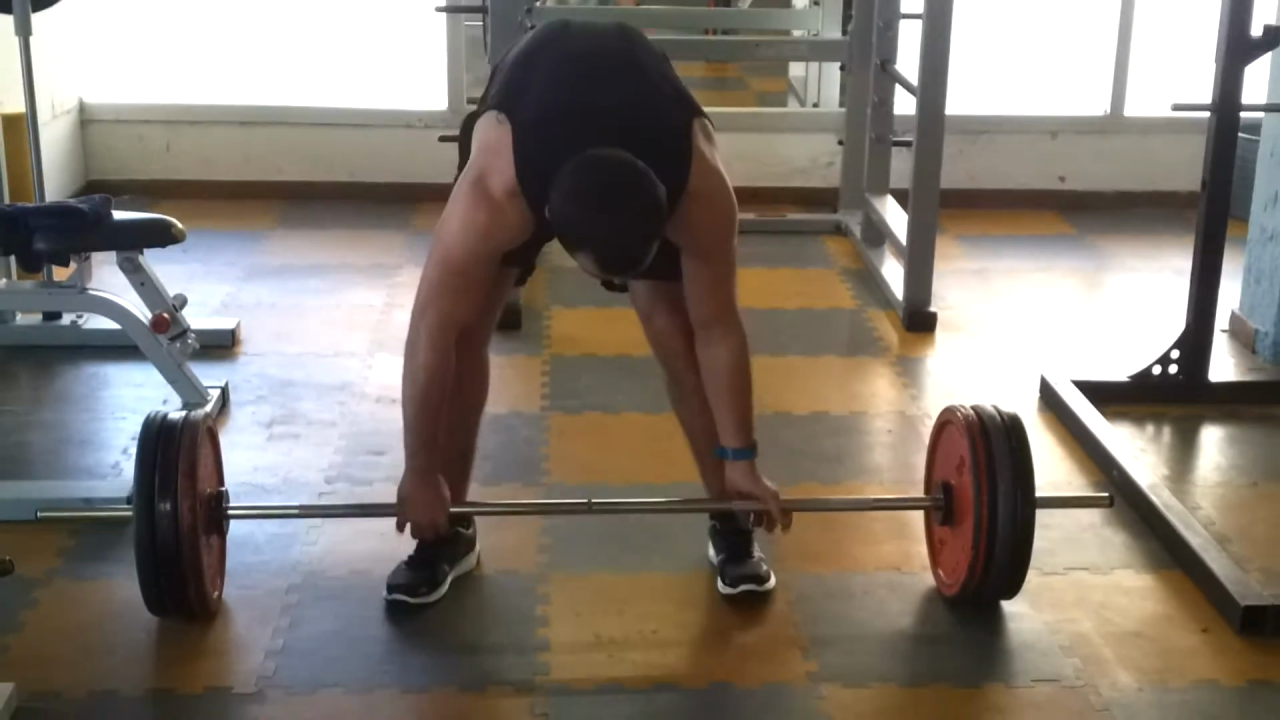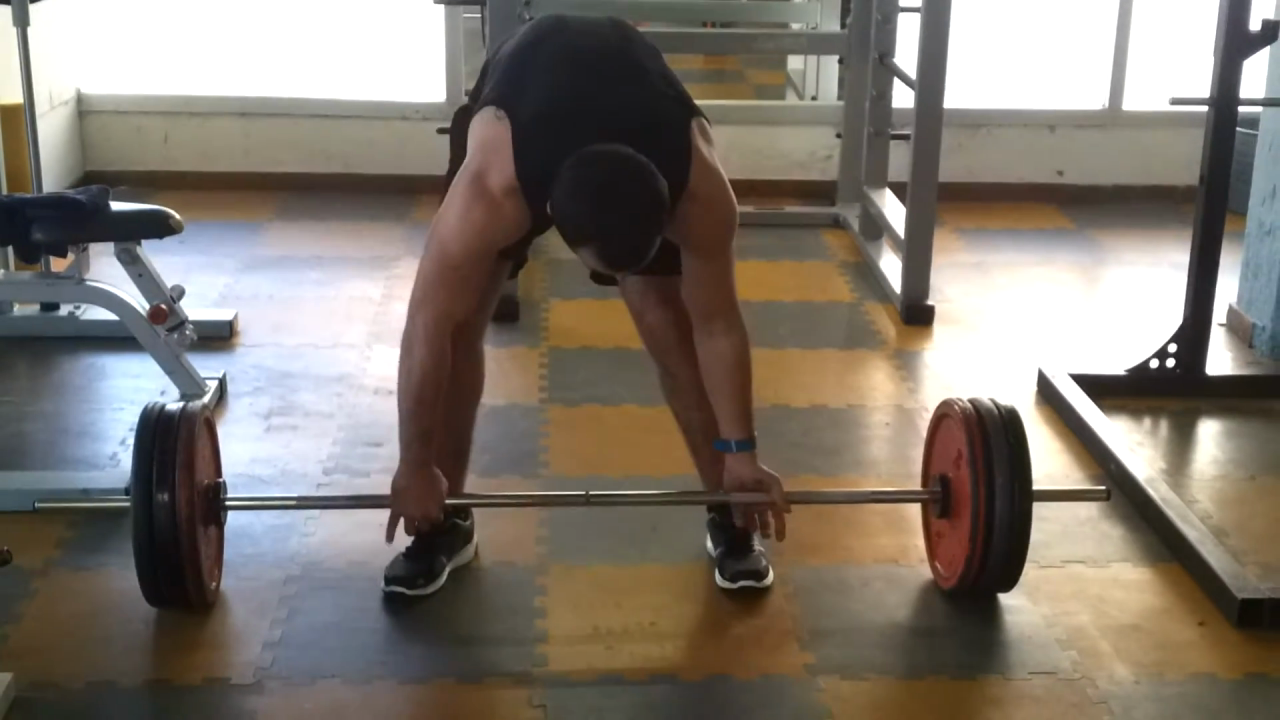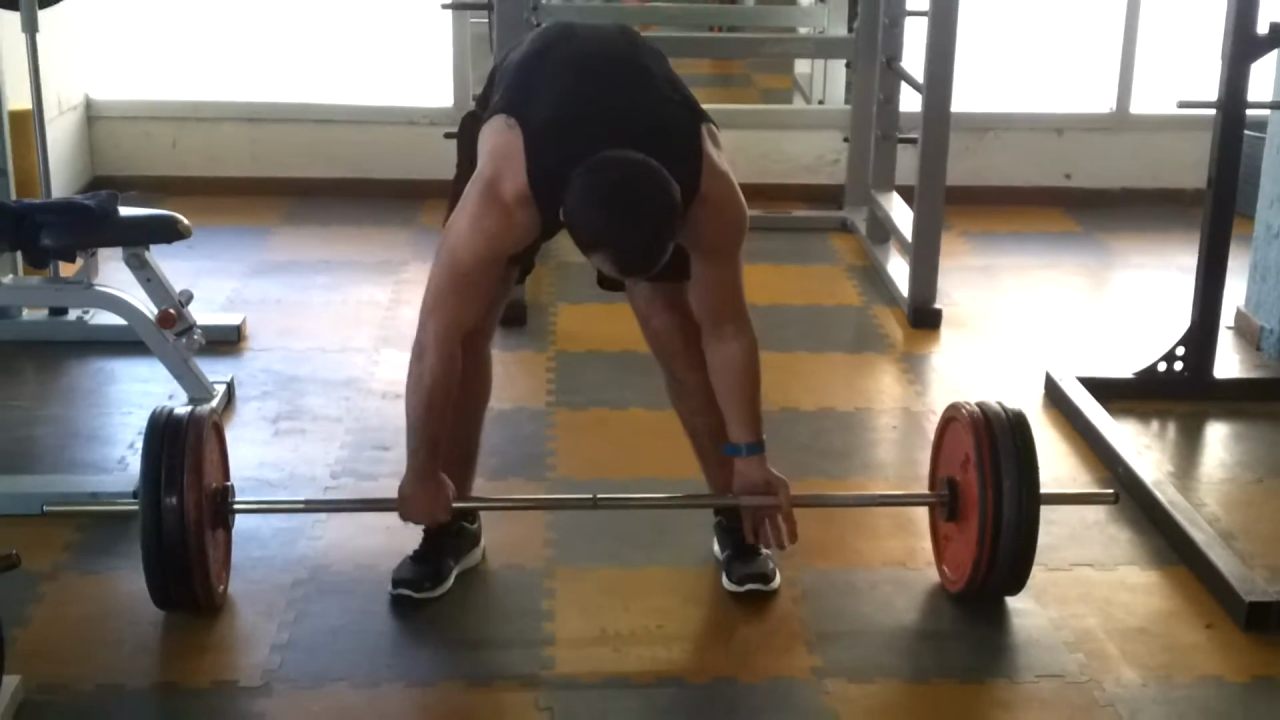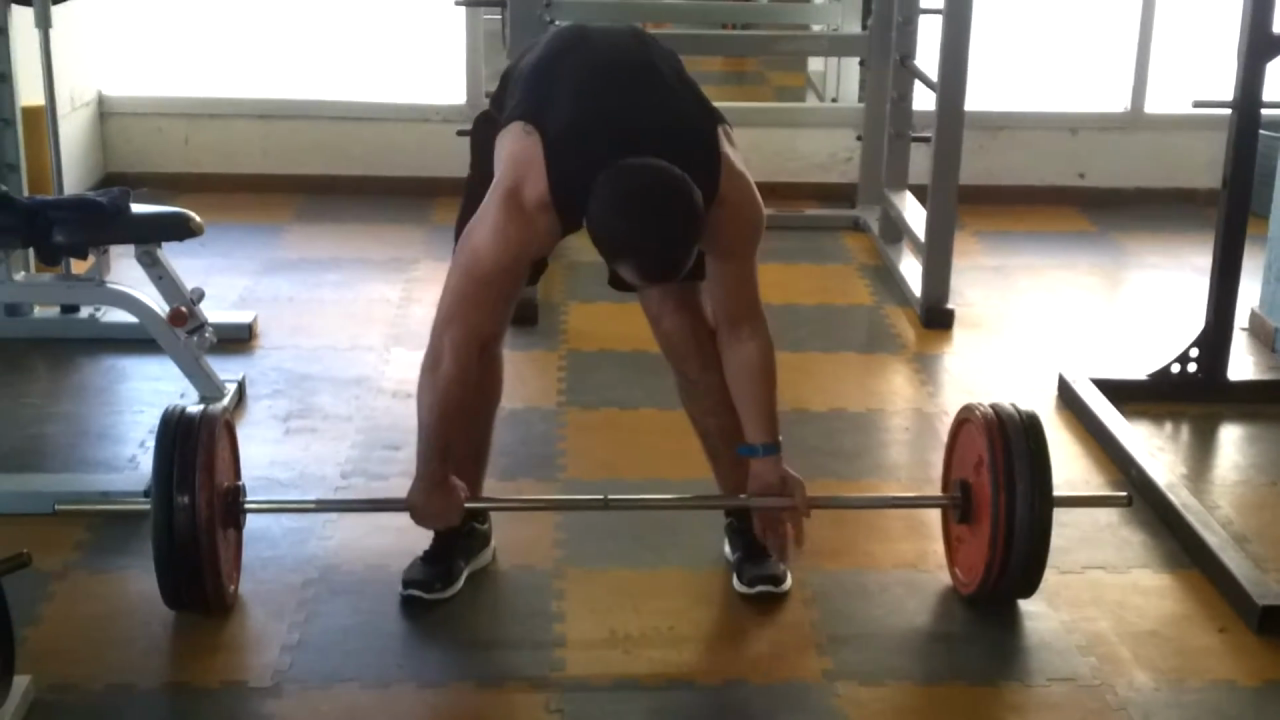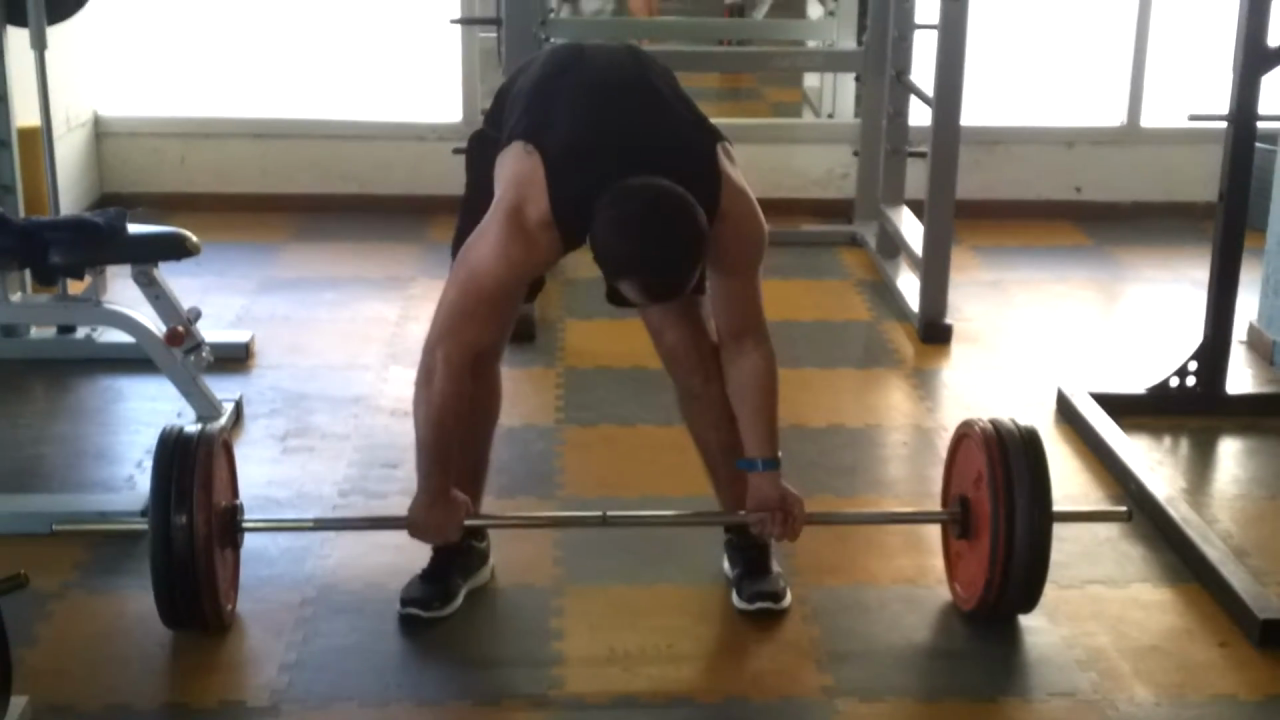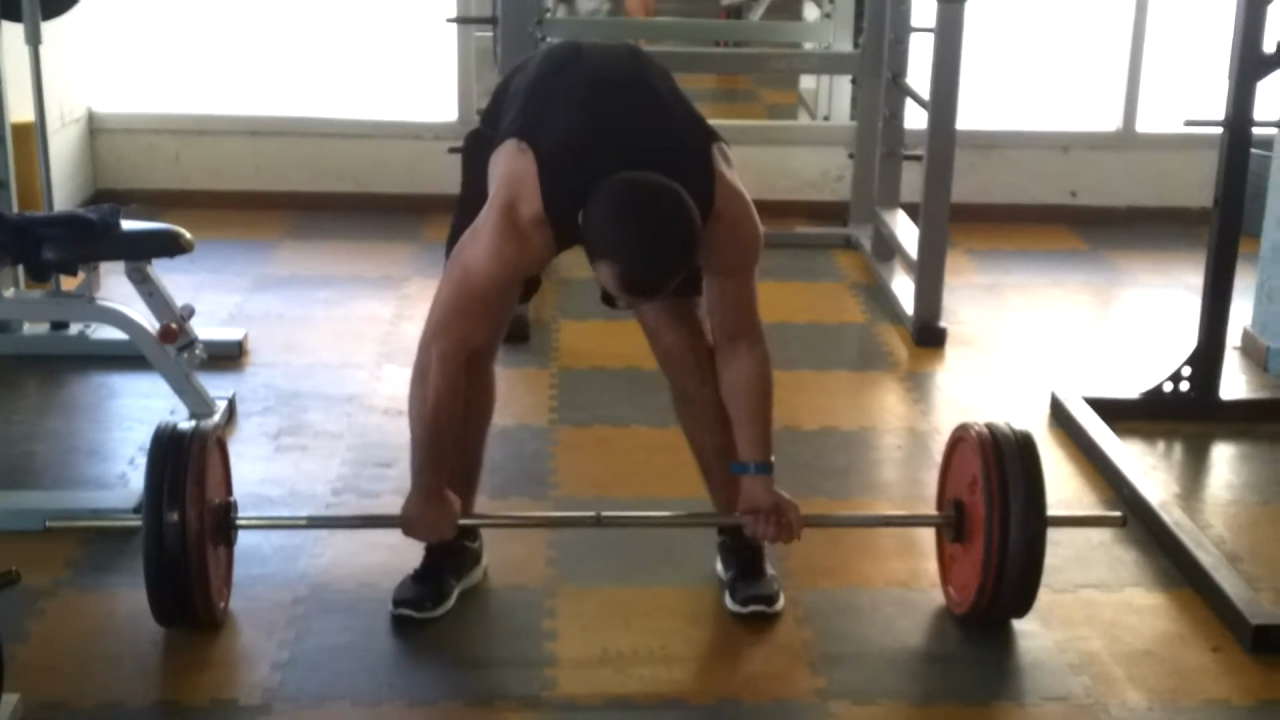
dt=0.2s
person 1, frame 1
left shoulder: (700, 191)
right shoulder: (494, 194)
left elbow: (715, 328)
right elbow: (431, 333)
left wrist: (740, 462)
right wrist: (421, 475)
left knee: (674, 323)
right knee: (466, 323)
left ankle: (728, 522)
right ankle: (450, 530)
person 1, frame 2
left shoulder: (700, 191)
right shoulder: (491, 191)
left elbow: (715, 323)
right elbow: (429, 328)
left wrist: (741, 455)
right wrist: (415, 468)
left knee: (667, 317)
right knee: (462, 317)
left ankle: (726, 517)
right ankle: (448, 522)
person 1, frame 3
left shoulder: (711, 195)
right shoulder: (502, 197)
left elbow: (723, 327)
right elbow: (439, 335)
left wrist: (750, 459)
right wrist: (421, 475)
right hip: (523, 110)
left knee: (672, 321)
right knee: (468, 320)
left ankle: (731, 519)
right ankle: (453, 524)
person 1, frame 4
left shoulder: (729, 197)
right shoulder: (521, 204)
left elbow: (740, 327)
right elbow: (453, 342)
left wrist: (765, 457)
right wrist: (433, 479)
left knee: (686, 322)
right knee: (479, 323)
left ankle: (744, 520)
right ankle: (465, 526)
person 1, frame 5
left shoulder: (730, 213)
right shoulder: (523, 222)
left elbow: (744, 341)
right elbow: (445, 355)
left wrist: (764, 471)
right wrist: (434, 494)
left knee: (687, 339)
right knee: (476, 343)
left ankle: (744, 536)
right ankle: (463, 546)
person 1, frame 6
left shoulder: (725, 214)
right shoulder: (516, 219)
left elbow: (738, 342)
right elbow: (441, 352)
left wrist: (757, 475)
right wrist: (428, 493)
left knee: (684, 341)
right knee: (473, 342)
left ankle: (739, 540)
right ankle: (454, 542)
